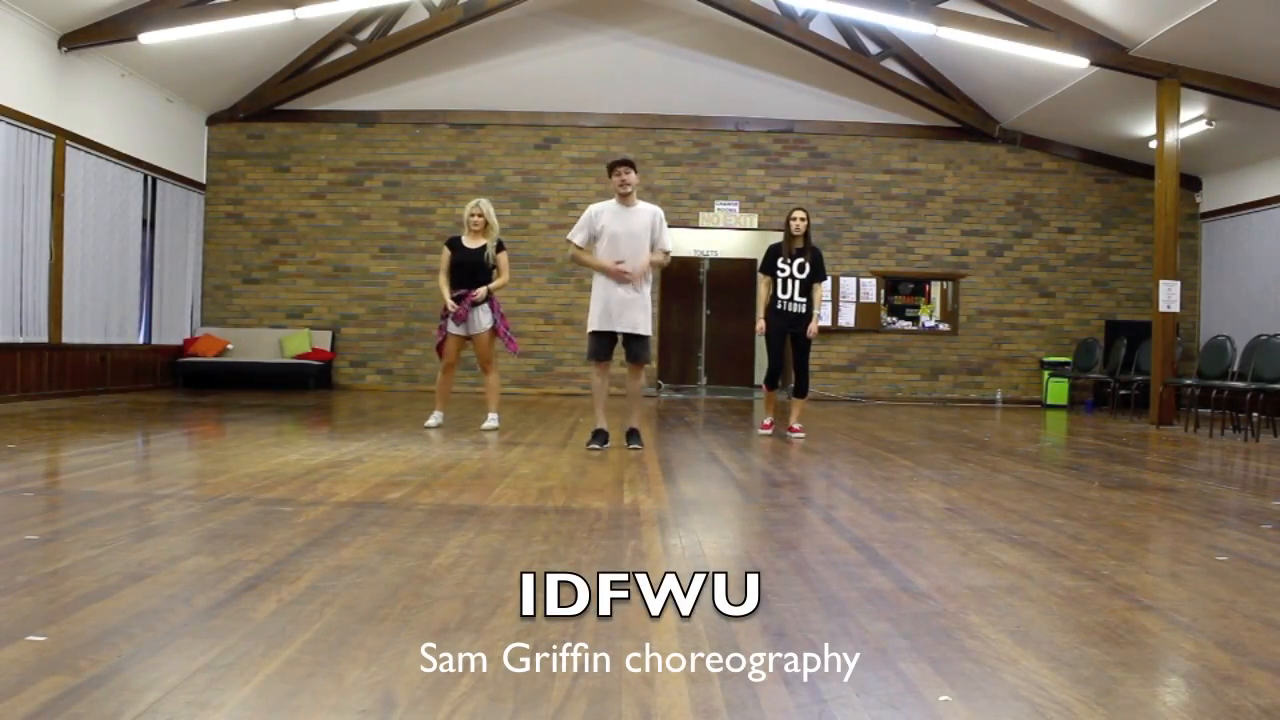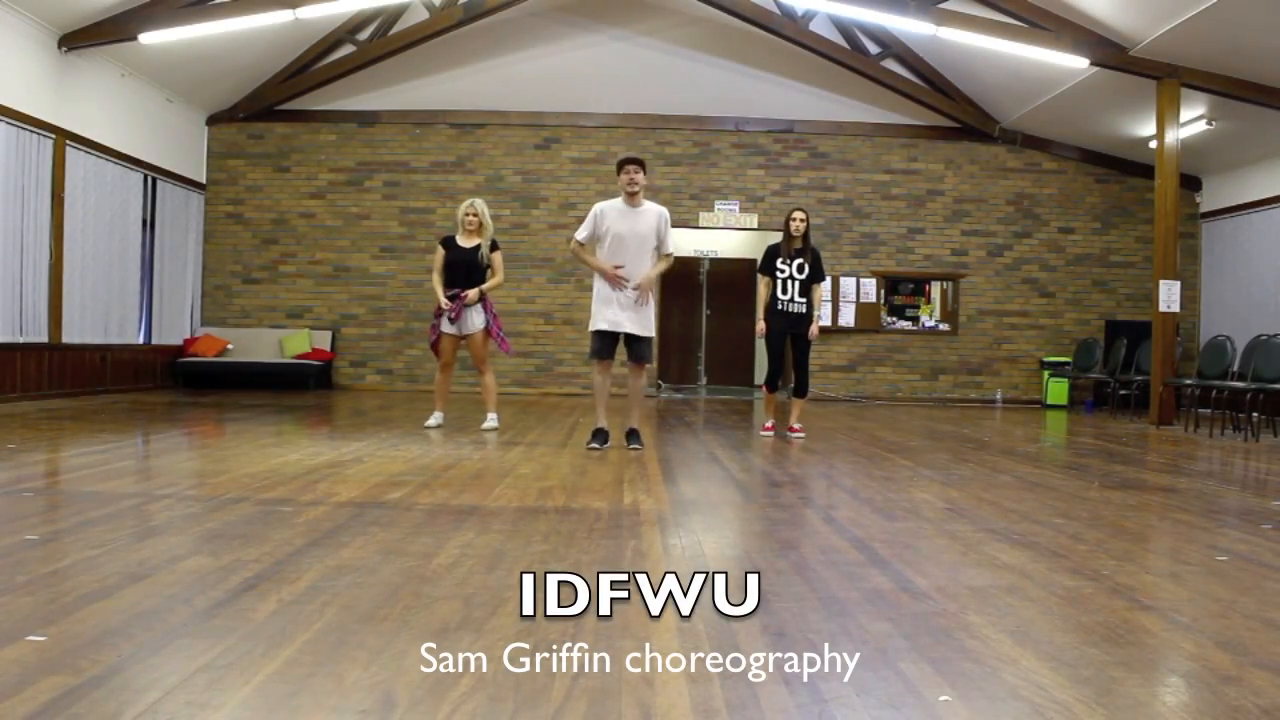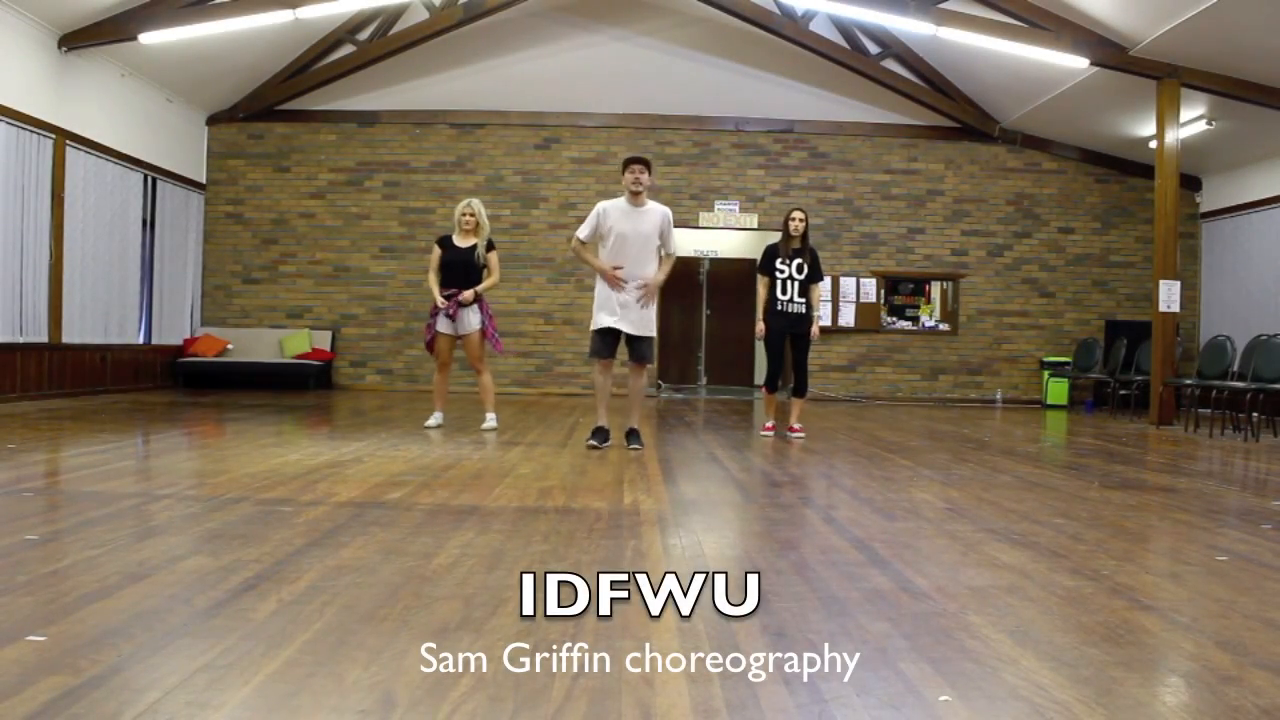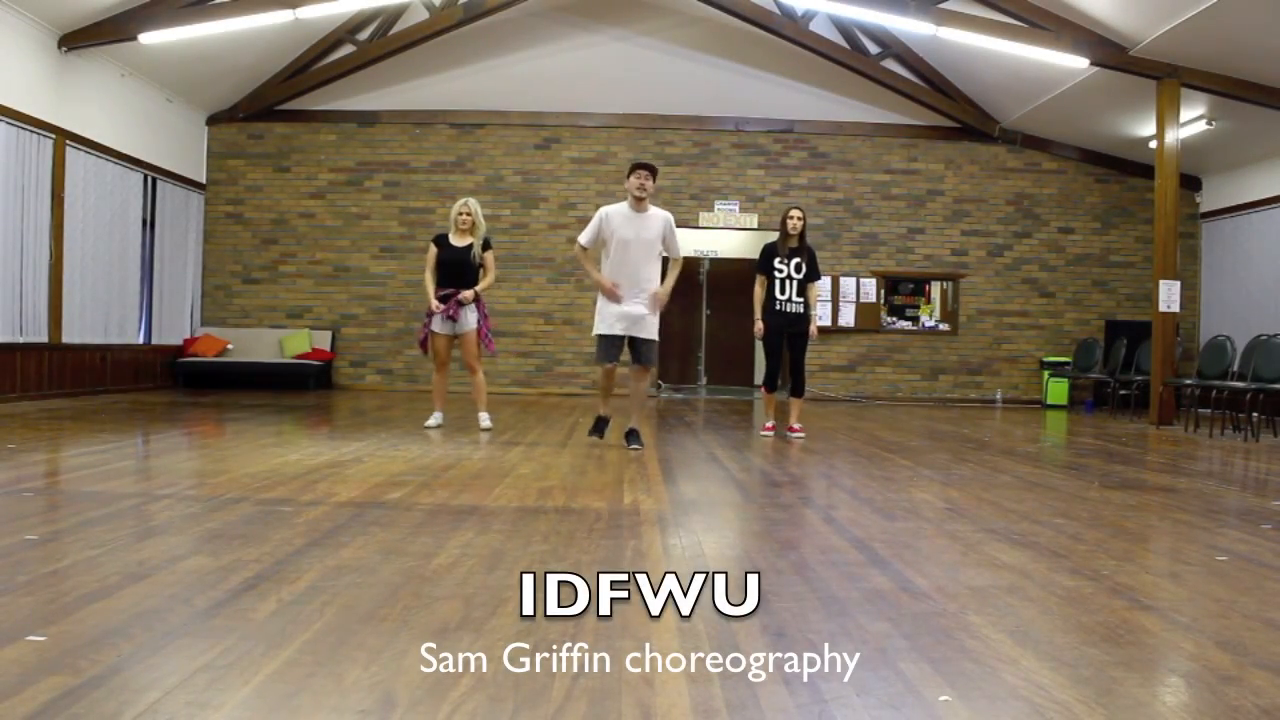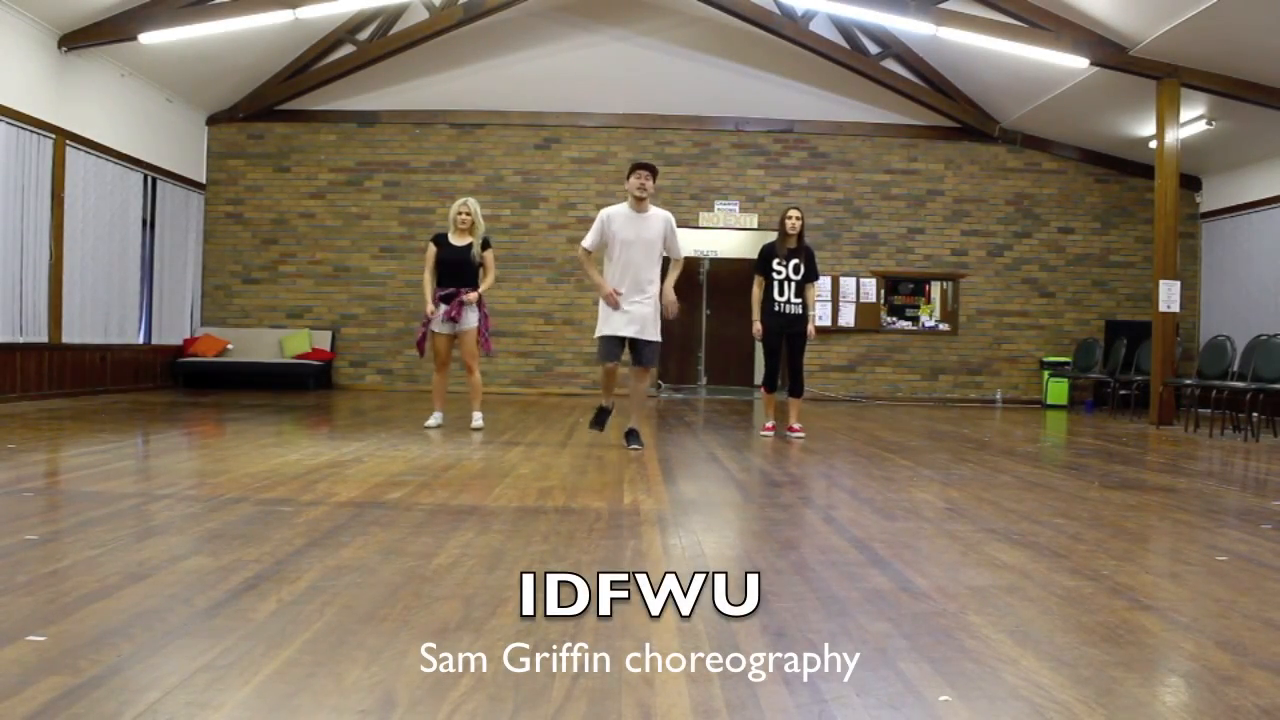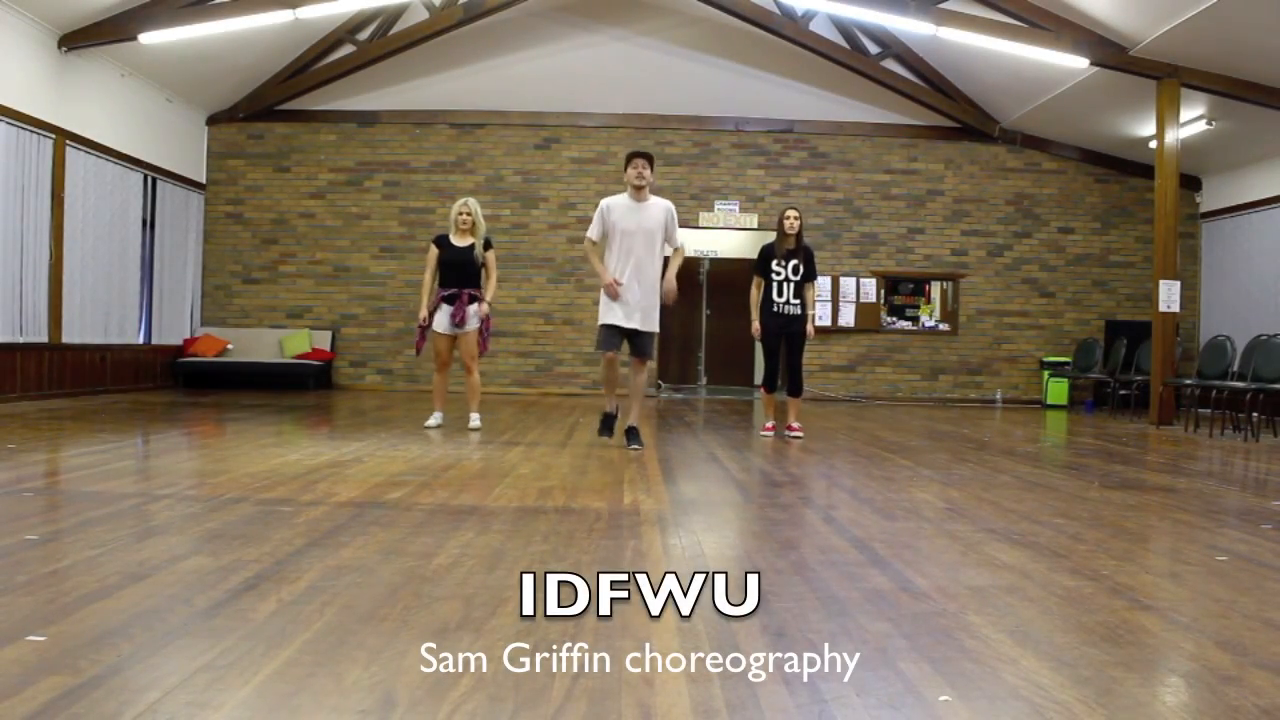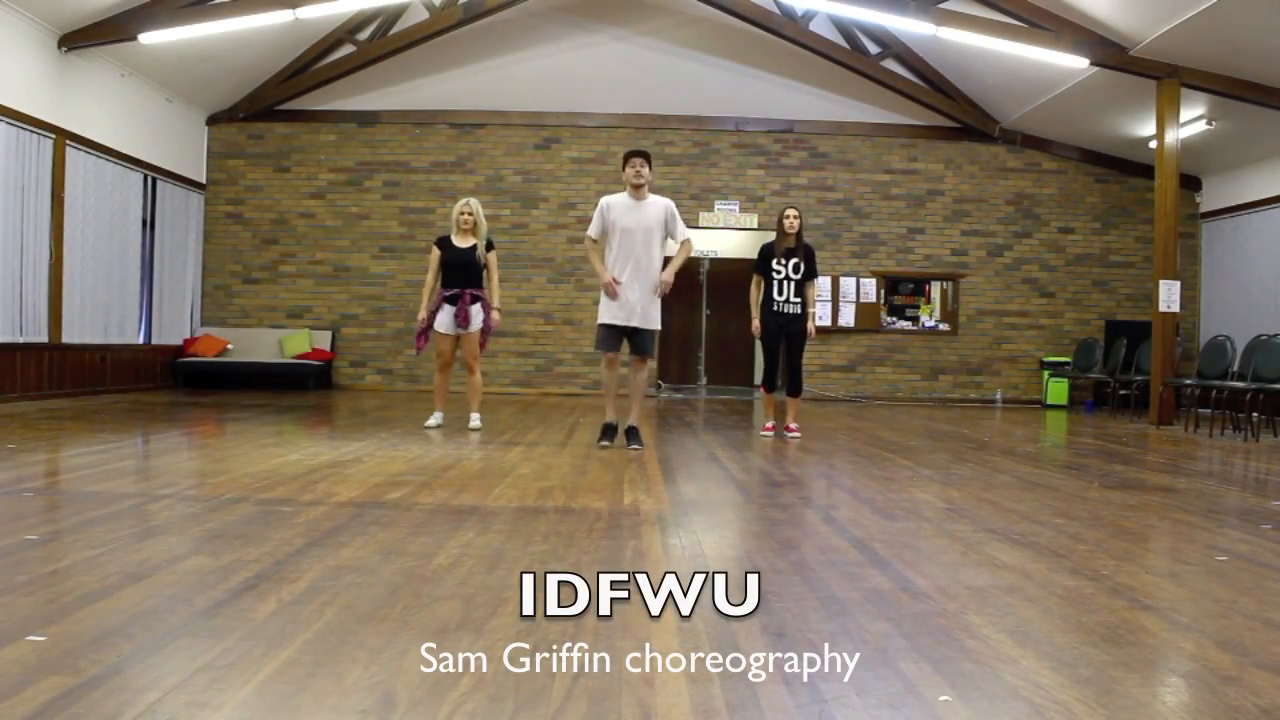
dt=0.1s
person 1, frame 1
left shoulder: (653, 213)
right shoulder: (596, 212)
left elbow: (665, 258)
right elbow: (574, 252)
left wrist: (648, 261)
right wrist: (605, 266)
left hip: (638, 304)
right hip: (604, 302)
left knee: (636, 365)
right knee: (600, 364)
left ankle: (633, 428)
right ankle: (601, 428)
person 1, frame 2
left shoulder: (659, 214)
right shoulder: (602, 210)
left elbow: (667, 256)
right elbow: (576, 246)
left wrist: (653, 275)
right wrist: (602, 268)
left hip: (640, 304)
right hip: (607, 301)
left knee: (638, 365)
right knee: (602, 362)
left ankle: (633, 428)
right ankle: (601, 428)
person 1, frame 3
left shoulder: (662, 214)
right shoulder: (605, 209)
left elbow: (669, 256)
right elbow: (577, 244)
left wrist: (658, 279)
right wrist: (601, 268)
left hip: (641, 303)
right hip: (609, 301)
left knee: (639, 365)
right knee: (603, 362)
left ankle: (633, 428)
right ankle: (601, 427)
person 1, frame 4
left shoulder: (664, 219)
right shoulder: (607, 214)
left elbow: (676, 259)
right elbow: (580, 249)
left wrist: (666, 287)
right wrist: (600, 280)
left hip: (646, 307)
right hip: (612, 306)
left knee: (642, 368)
right knee: (607, 365)
left ankle: (633, 428)
right ankle: (603, 412)
person 1, frame 5
left shoulder: (665, 219)
right shoulder: (608, 216)
left elbow: (677, 259)
right elbow: (584, 253)
left wrist: (669, 287)
right wrist: (601, 286)
left hip: (647, 308)
right hip: (615, 306)
left knee: (643, 369)
right knee: (609, 364)
left ankle: (633, 428)
right ankle: (605, 403)
person 1, frame 6
left shoulder: (665, 208)
right shoulder: (608, 205)
left elbow: (678, 248)
right elbow: (590, 244)
left wrist: (671, 275)
right wrist: (603, 274)
left hip: (647, 299)
right hip: (615, 296)
left knee: (640, 361)
right knee: (609, 355)
left ankle: (632, 426)
right ankle: (610, 409)
person 1, frame 7
left shoulder: (665, 206)
right shoulder: (608, 204)
left elbow: (686, 243)
right elbow: (590, 243)
left wrist: (671, 270)
right wrist: (602, 273)
left hip: (647, 298)
right hip: (615, 296)
left knee: (640, 360)
right knee: (610, 356)
left ankle: (633, 425)
right ankle: (610, 421)
person 2, frame 1
left shoulder: (495, 245)
right shoulder: (453, 243)
left elbow: (505, 277)
right elbow: (443, 274)
left wrist: (487, 288)
right wrist: (447, 298)
left hip: (483, 309)
right hip: (456, 308)
left knee: (487, 365)
right knee: (447, 364)
left ankle: (492, 415)
right ankle: (438, 413)
person 2, frame 2
left shoulder: (489, 244)
right shoulder: (447, 242)
left elbow: (499, 277)
right elbow: (436, 274)
left wrist: (480, 290)
right wrist: (440, 296)
left hip: (476, 309)
right hip: (449, 308)
left knee: (482, 365)
right knee: (445, 364)
left ankle: (492, 415)
right ankle: (438, 413)
person 2, frame 3
left shoulder: (485, 244)
right shoulder: (443, 242)
left elbow: (494, 277)
right elbow: (432, 273)
left wrist: (475, 291)
right wrist: (437, 295)
left hip: (472, 309)
right hip: (445, 308)
left knee: (479, 365)
right knee: (442, 364)
left ankle: (490, 415)
right ankle: (438, 413)
person 2, frame 4
left shoulder: (482, 243)
right shoulder: (439, 241)
left elbow: (490, 276)
right elbow: (429, 272)
left wrist: (474, 291)
right wrist: (432, 298)
left hip: (469, 307)
right hip: (442, 306)
left knee: (473, 364)
right knee: (440, 364)
left ankle: (484, 414)
right ankle: (437, 413)
person 2, frame 5
left shoulder: (481, 242)
right shoulder: (438, 240)
left elbow: (490, 275)
right elbow: (428, 273)
left wrist: (478, 293)
right wrist: (429, 301)
left hip: (469, 307)
right hip: (442, 306)
left knee: (471, 363)
right knee: (440, 364)
left ankle: (476, 414)
right ankle: (437, 413)
person 2, frame 6
left shoulder: (483, 244)
right shoulder: (440, 241)
left elbow: (492, 276)
right elbow: (429, 274)
left wrist: (487, 301)
right wrist: (424, 306)
left hip: (471, 307)
right hip: (444, 306)
left knee: (470, 364)
right knee: (441, 364)
left ankle: (474, 415)
right ankle: (438, 414)
person 2, frame 7
left shoulder: (485, 244)
right shoulder: (442, 243)
left elbow: (493, 278)
right elbow: (432, 276)
left wrist: (495, 308)
right wrist: (424, 307)
left hip: (474, 307)
right hip: (446, 306)
left knee: (472, 364)
right knee: (443, 364)
left ankle: (475, 415)
right ankle: (438, 413)
person 3, frame 1
left shoulder: (814, 253)
right shoulder: (775, 250)
left elbow: (817, 288)
right elbow: (764, 285)
left wrist: (815, 319)
right wrist: (760, 317)
left hip: (802, 320)
right hip: (776, 318)
left knee: (801, 370)
right knee: (774, 367)
left ankle: (794, 422)
right ankle: (768, 417)
person 3, frame 2
left shoulder: (812, 254)
right shoulder: (773, 251)
left elbow: (816, 289)
right elbow: (763, 286)
left wrist: (815, 320)
right wrist: (760, 318)
left hip: (802, 320)
right hip: (775, 318)
left knee: (801, 370)
right knee: (775, 369)
left ankle: (794, 422)
right ankle: (769, 420)
person 3, frame 3
left shoulder: (810, 254)
right shoulder: (772, 251)
left elbow: (814, 289)
right elbow: (762, 286)
left wrist: (815, 320)
right wrist: (759, 319)
left hip: (801, 321)
right hip: (775, 319)
left knee: (800, 370)
right knee: (774, 369)
left ankle: (794, 422)
right ankle: (769, 420)
person 3, frame 4
left shoulder: (808, 253)
right shoulder: (770, 250)
left elbow: (811, 287)
right elbow: (759, 285)
left wrist: (813, 319)
right wrist: (758, 318)
left hip: (799, 319)
right hip: (773, 318)
left knee: (797, 369)
right knee: (772, 369)
left ankle: (794, 423)
right ankle: (769, 420)
person 3, frame 5
left shoulder: (806, 253)
right shoulder: (768, 250)
left elbow: (809, 288)
right elbow: (757, 286)
left wrist: (811, 319)
right wrist: (756, 319)
left hip: (797, 320)
right hip: (772, 319)
left knee: (796, 370)
right knee: (772, 369)
left ankle: (794, 423)
right ankle: (769, 421)
person 3, frame 6
left shoulder: (806, 253)
right shoulder: (768, 251)
left elbow: (809, 288)
right elbow: (756, 286)
left wrist: (810, 319)
right wrist: (754, 319)
left hip: (797, 320)
right hip: (771, 319)
left knee: (795, 369)
right knee: (771, 369)
left ankle: (793, 422)
right ankle: (769, 421)
person 3, frame 7
left shoulder: (807, 251)
right shoulder: (768, 249)
left elbow: (810, 286)
right elbow: (756, 284)
left wrist: (811, 318)
right wrist: (755, 317)
left hip: (797, 319)
right hip: (771, 318)
left knee: (794, 369)
right knee: (771, 368)
left ankle: (791, 422)
right ankle: (769, 421)
